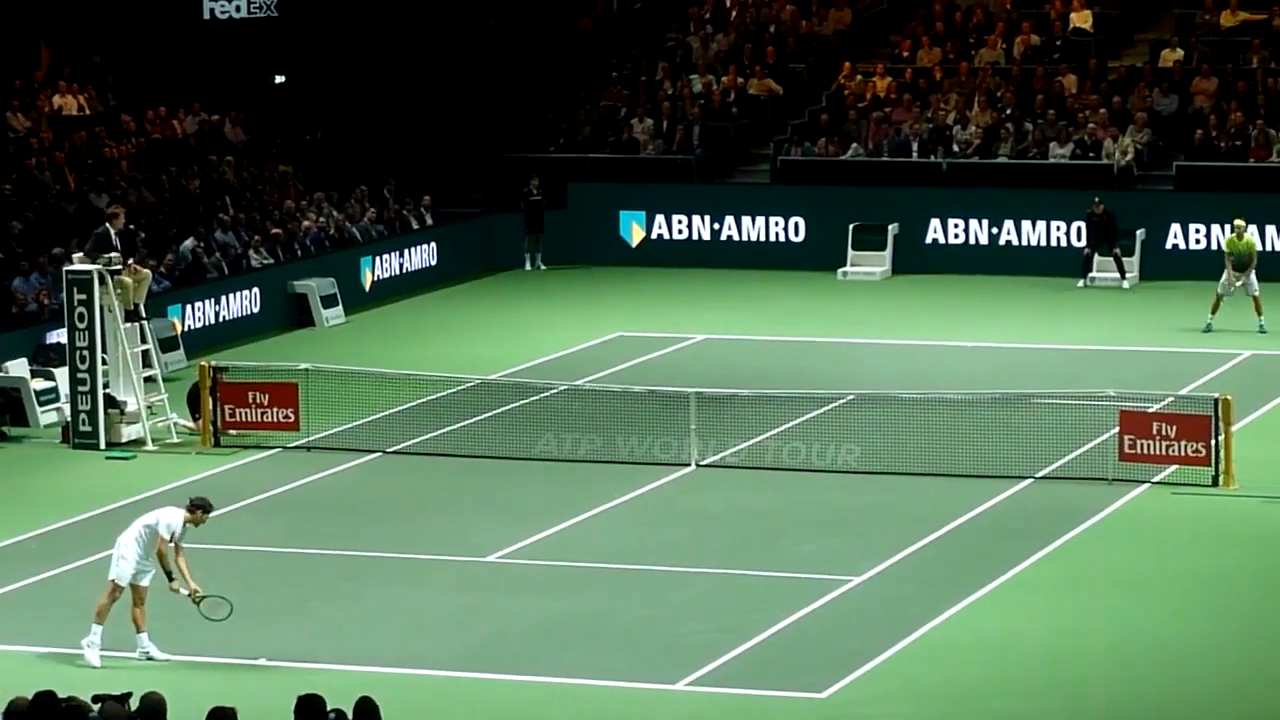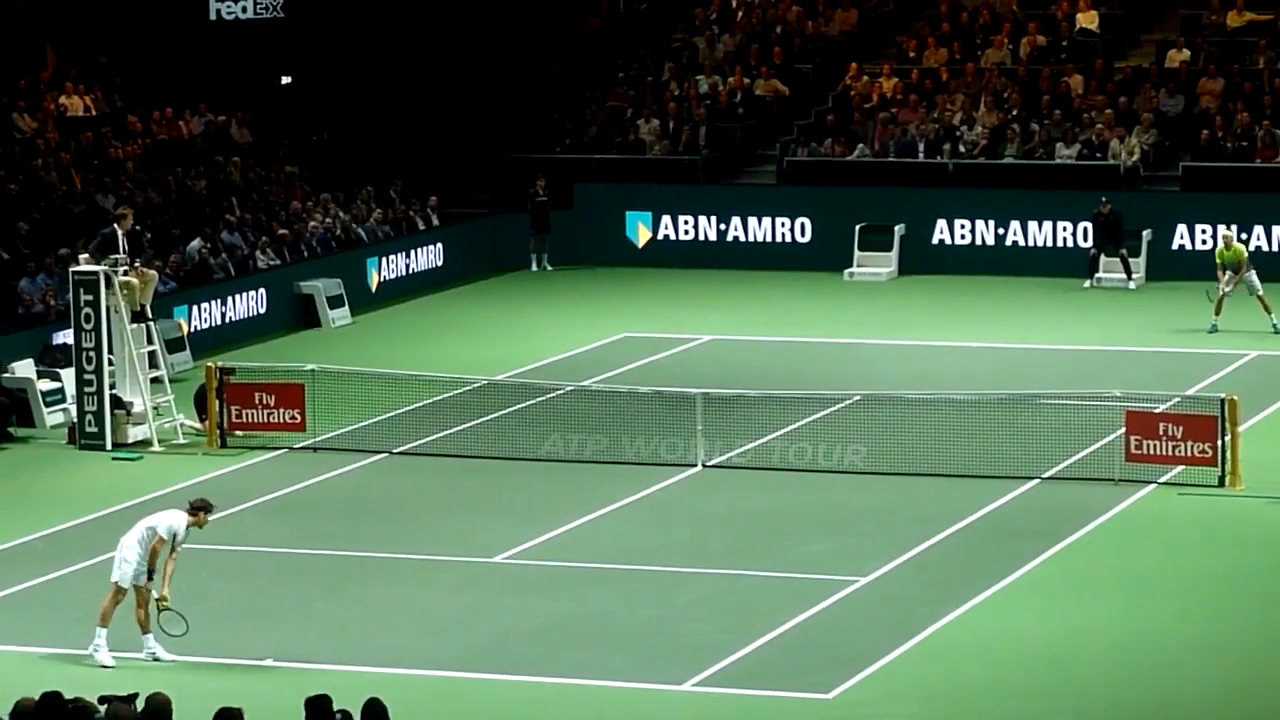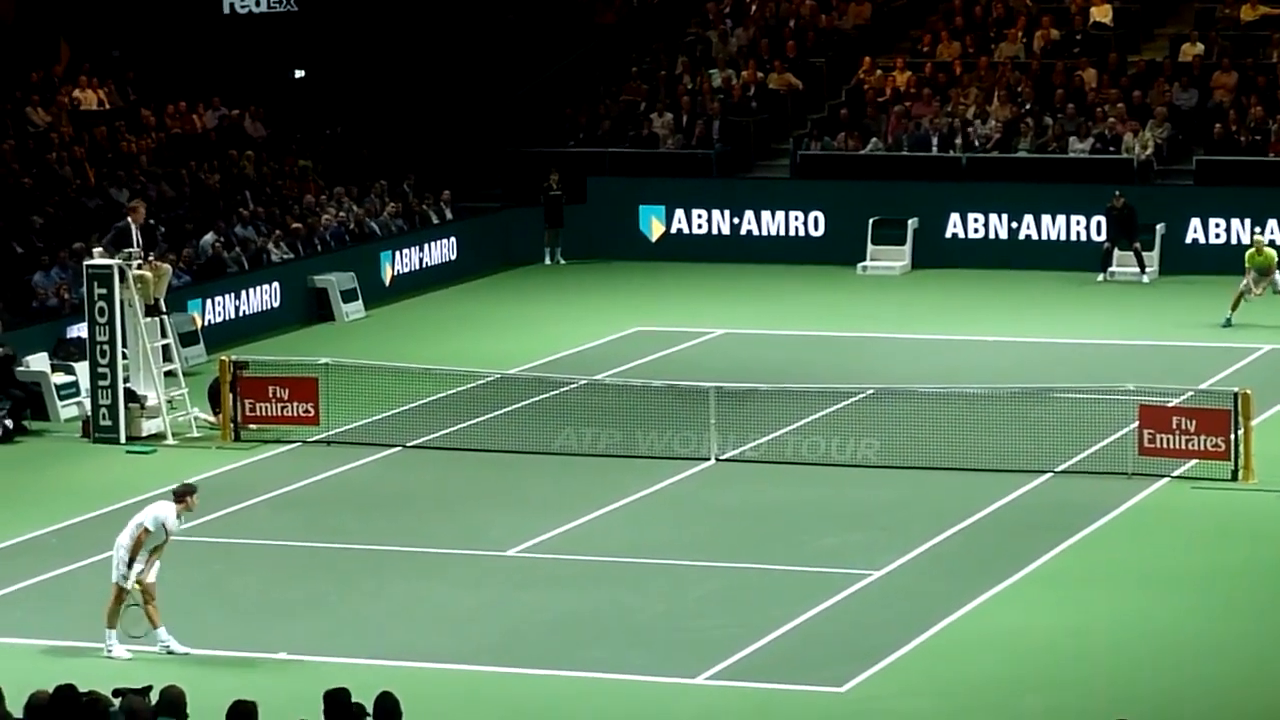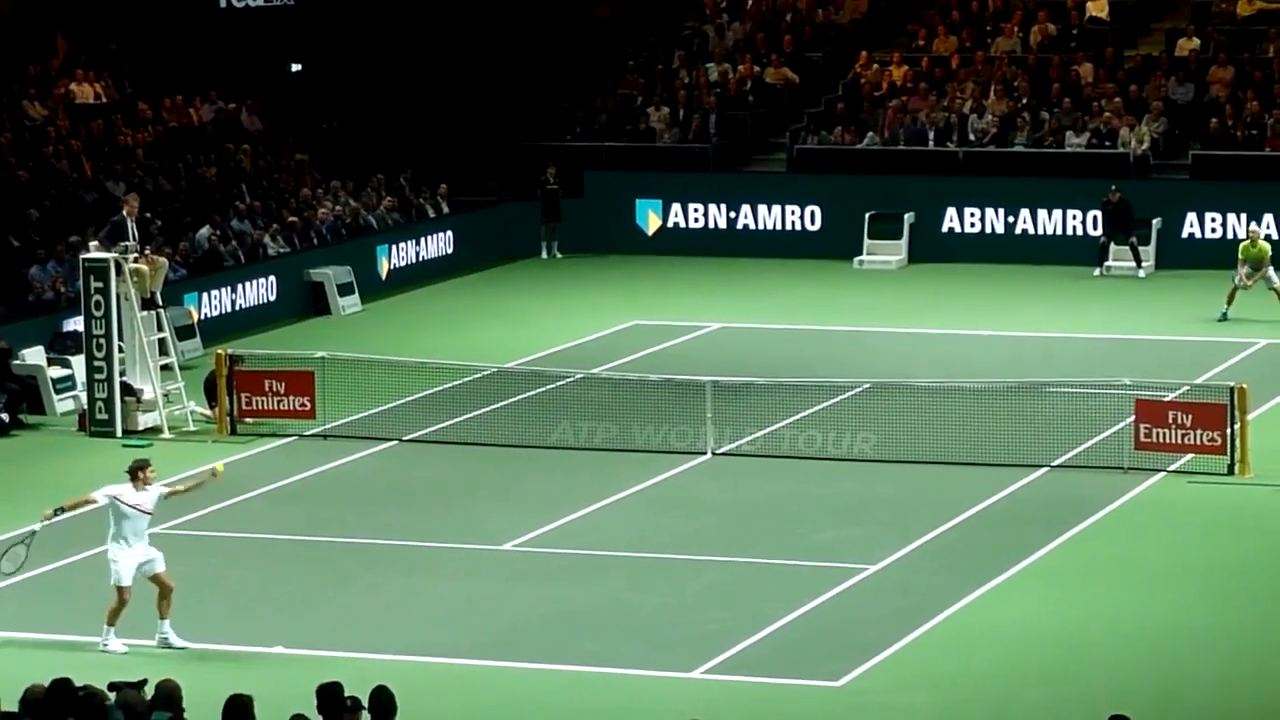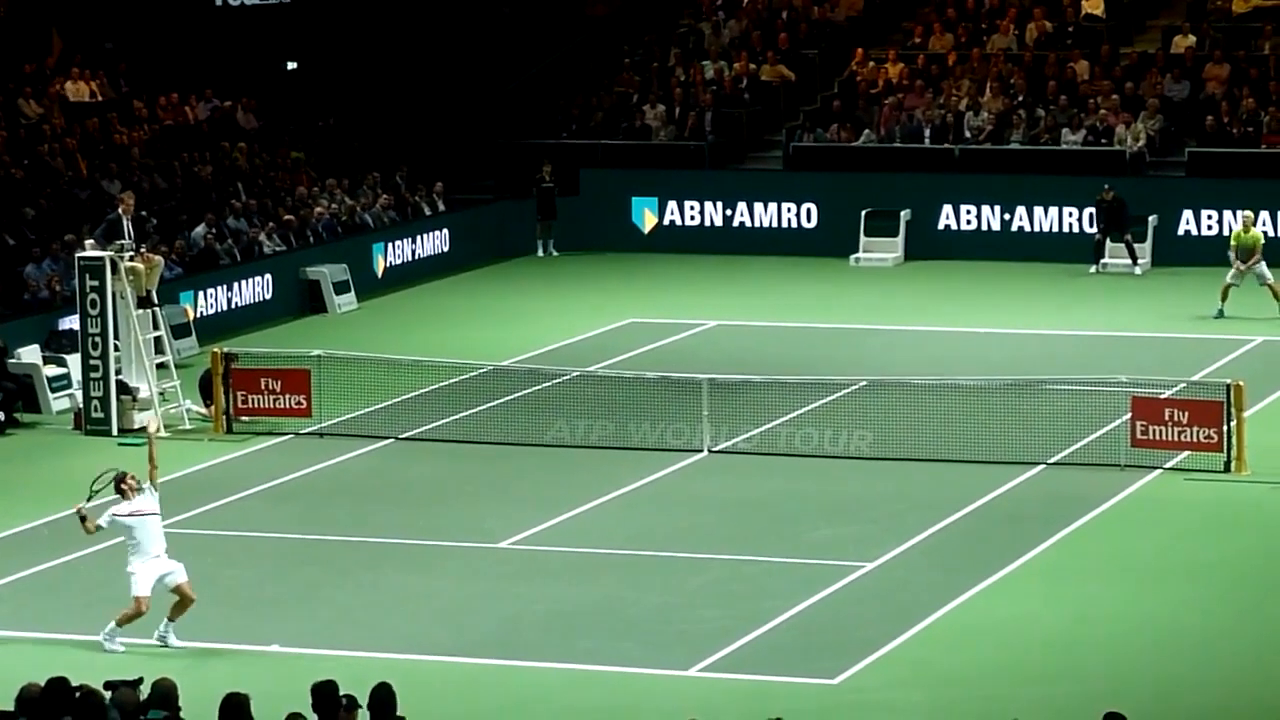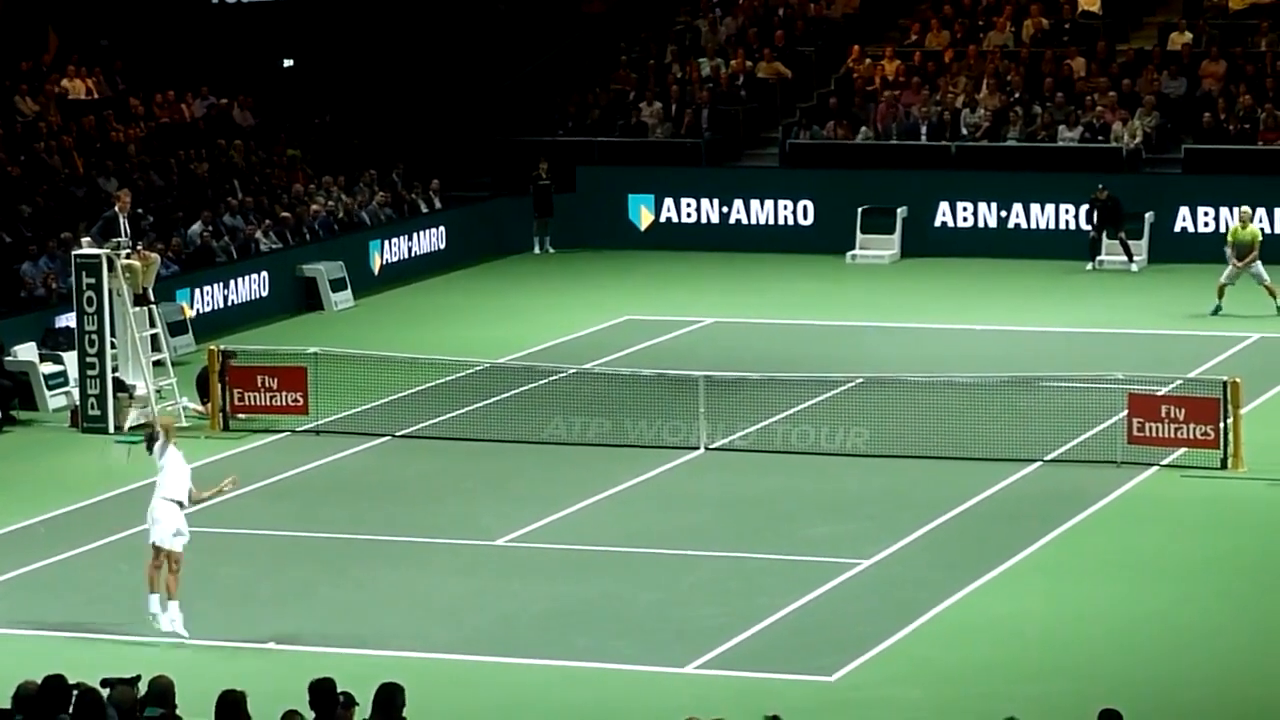
dt=0.4s
person 1, frame 1
left shoulder: (182, 526)
right shoulder: (171, 517)
left elbow: (179, 556)
right elbow: (161, 551)
left wrist: (190, 584)
right wrist: (171, 579)
left hip: (144, 556)
right hip: (129, 549)
left knee: (139, 601)
right knee: (113, 594)
left ankle: (145, 647)
right ankle: (92, 641)
person 1, frame 2
left shoulder: (184, 530)
right shoulder: (174, 520)
left elbow: (172, 559)
right elbow: (155, 548)
left wrist: (165, 588)
right wrist: (150, 578)
left hip: (145, 557)
right hip: (131, 550)
left knee: (143, 602)
right knee: (116, 597)
left ankle: (151, 648)
right ankle: (99, 645)
person 1, frame 3
left shoulder: (178, 520)
right shoulder: (161, 511)
left elbow: (159, 548)
right elbow: (140, 539)
left wrist: (144, 573)
right wrist: (130, 567)
left hip: (145, 554)
right hip: (128, 550)
left knee: (150, 598)
right knee: (119, 597)
left ankle: (165, 641)
right ankle: (111, 644)
person 1, frame 4
left shoulder: (154, 492)
right shoulder: (115, 491)
left elbow: (180, 489)
right elbow: (85, 501)
left wrist: (205, 479)
right wrist: (56, 512)
left hip: (143, 549)
right hip: (121, 552)
left knee: (167, 587)
right knee: (123, 597)
left ankle: (164, 634)
right ankle: (107, 639)
person 1, frame 5
left shoulder: (149, 496)
right shoulder: (117, 512)
left elbow: (153, 465)
right elbow: (91, 529)
left wrist: (151, 437)
right wrist: (82, 516)
left hip: (163, 561)
right hip: (142, 566)
left knee: (188, 597)
right knee: (140, 609)
left ankle: (164, 632)
right ankle: (109, 634)
person 1, frame 6
left shoulder: (181, 466)
right shoulder: (162, 449)
left elbow: (195, 498)
right elbow: (166, 427)
left wrist: (219, 489)
left hip: (178, 515)
right hip: (163, 511)
left knee: (174, 567)
right knee: (158, 560)
left ankle: (172, 615)
right ankle: (155, 608)
